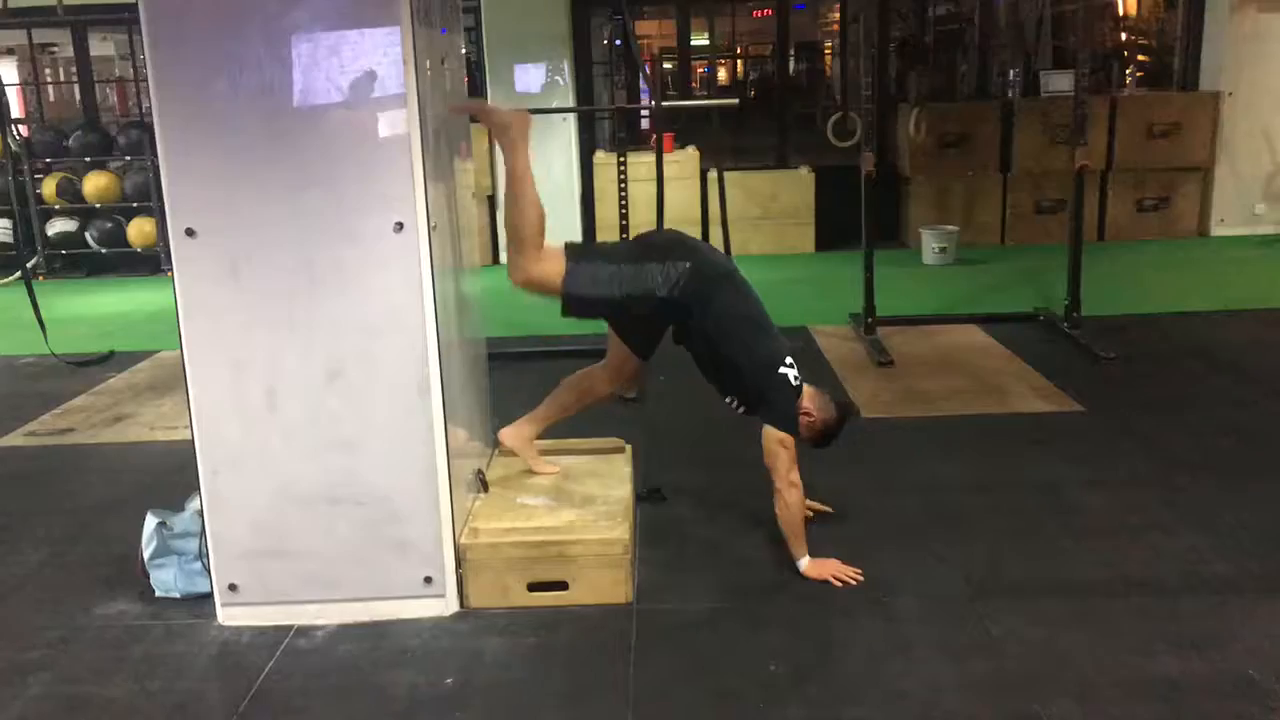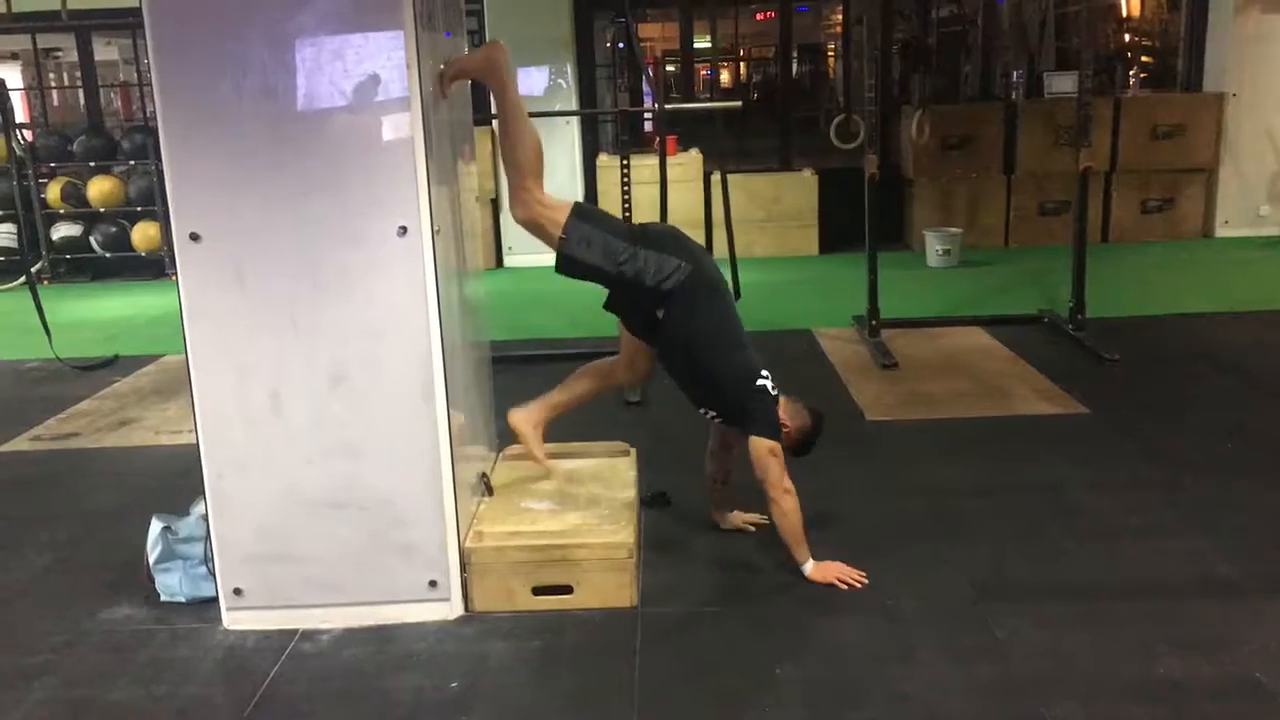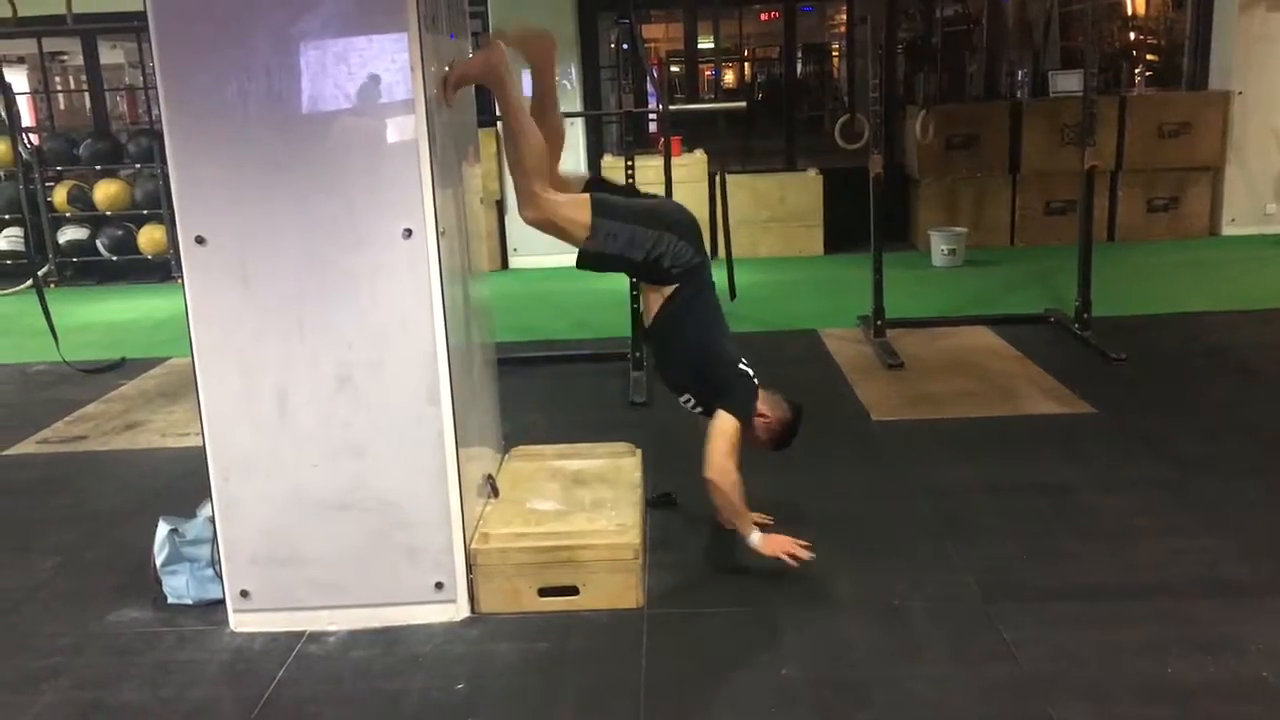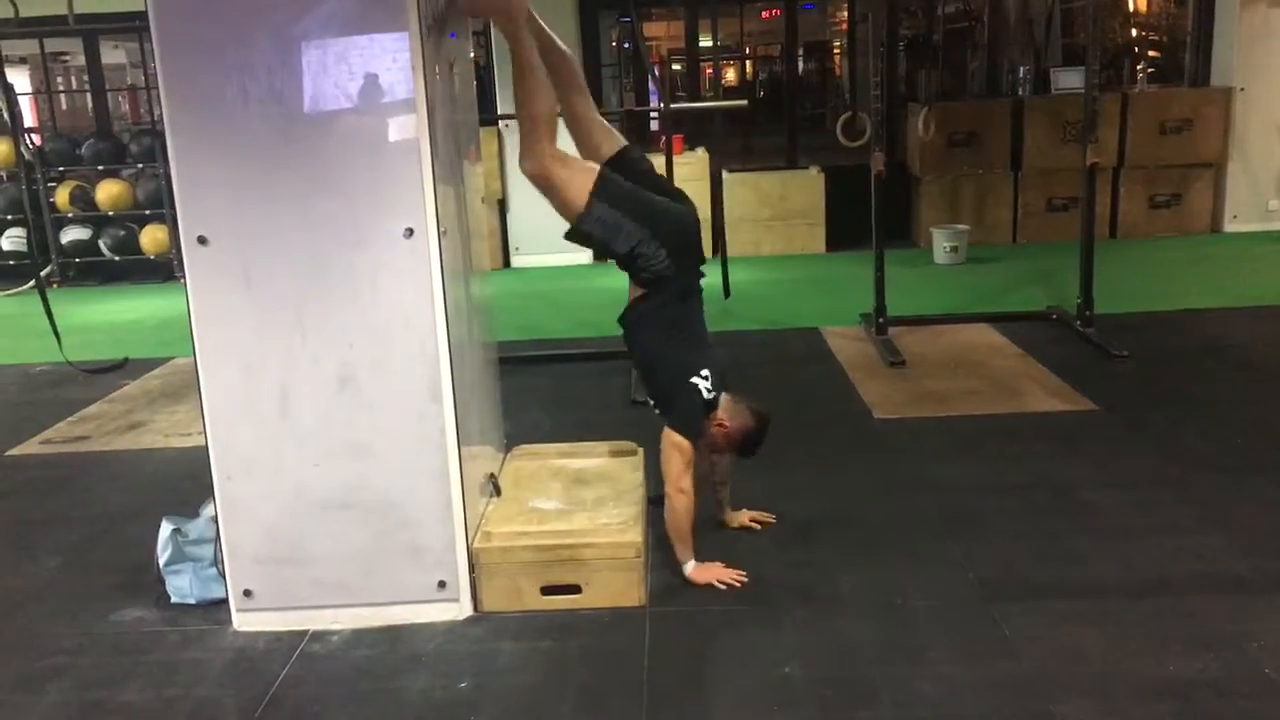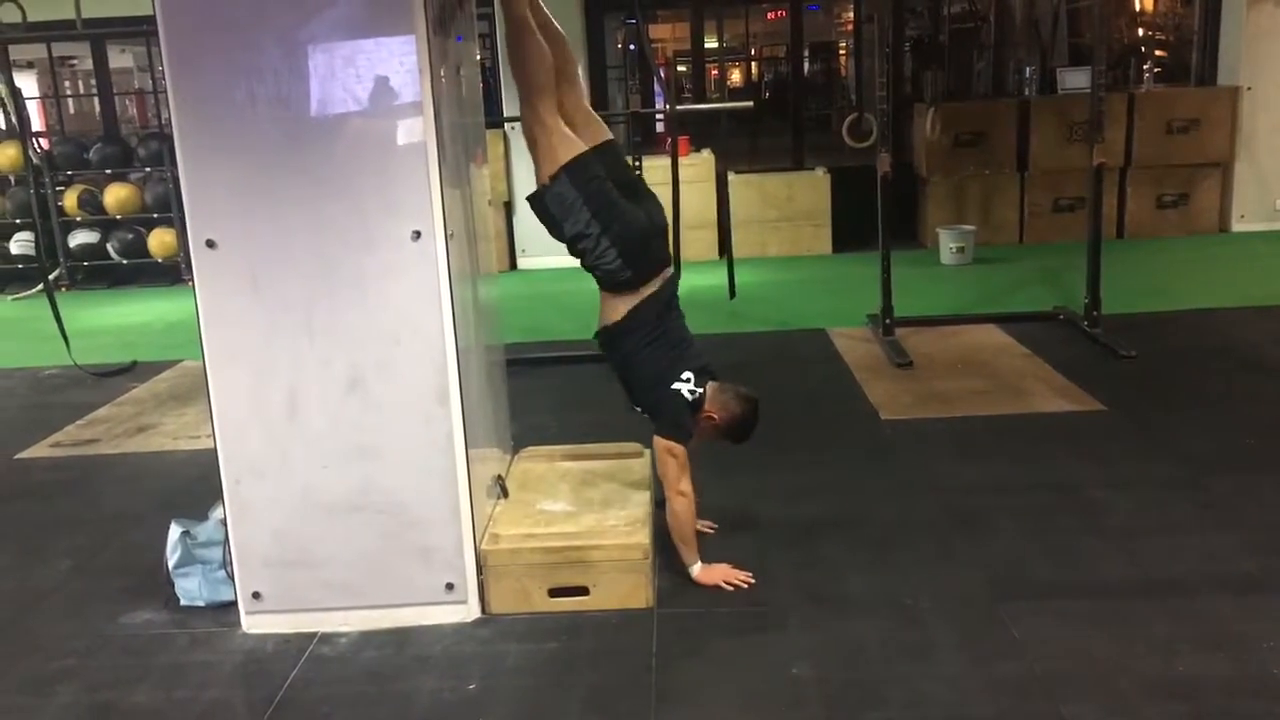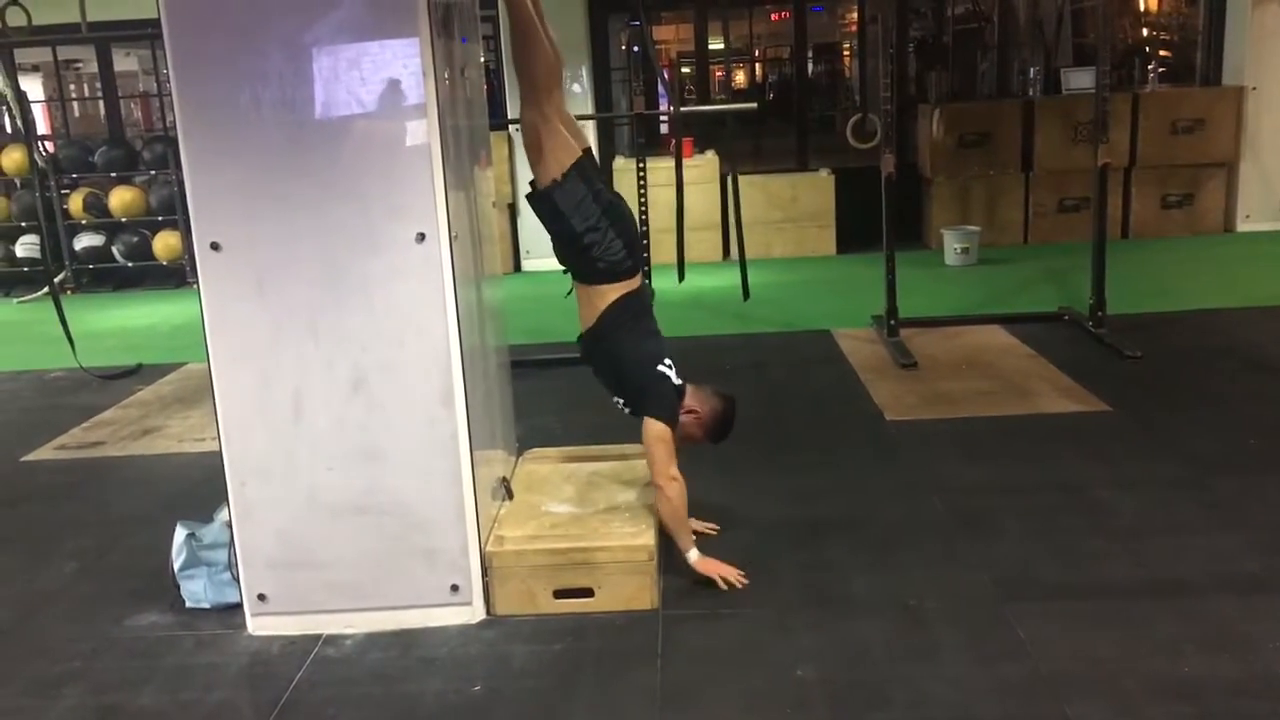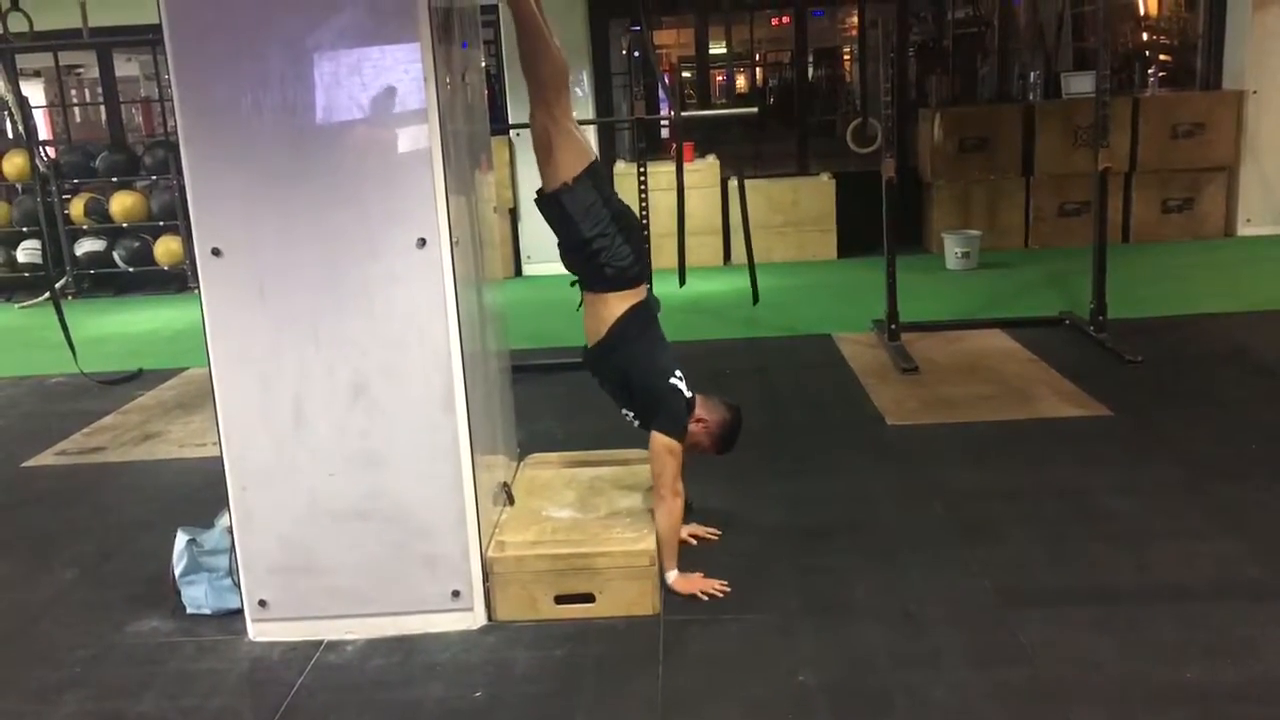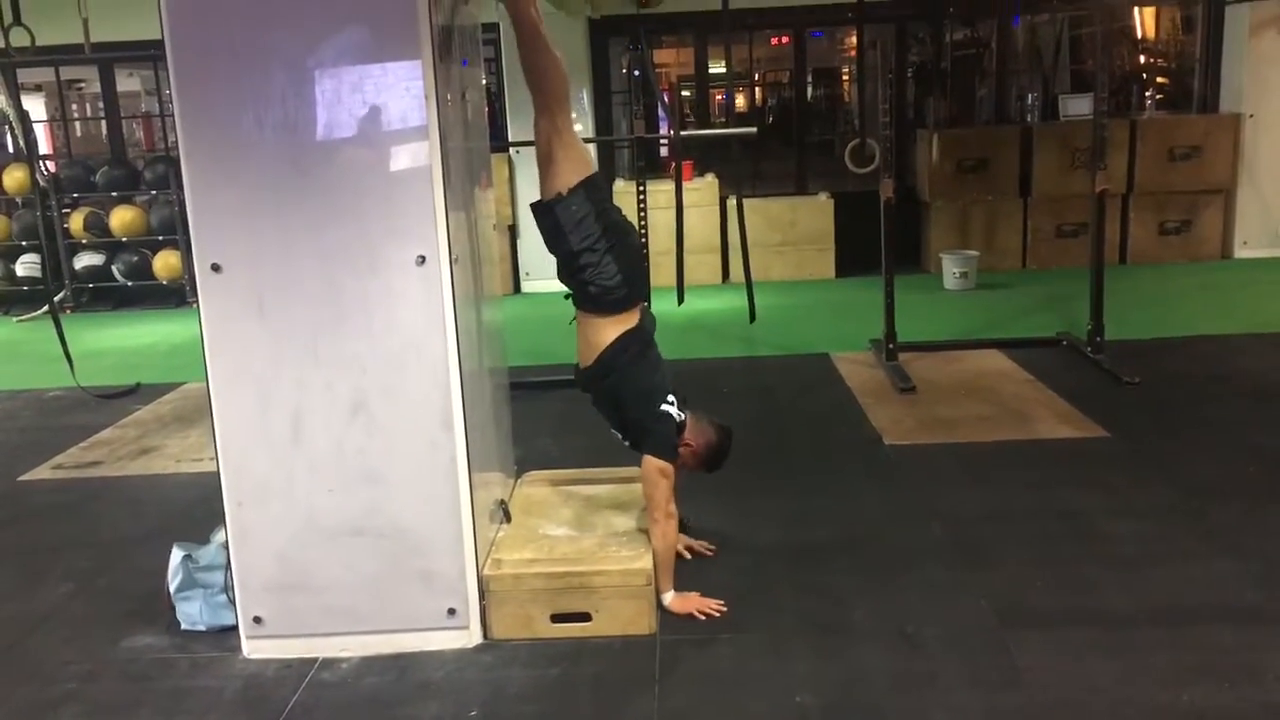
dt=0.4s
person 1, frame 1
left shoulder: (781, 380)
right shoulder: (780, 396)
right elbow: (786, 483)
left wrist: (788, 493)
right wrist: (804, 558)
left hip: (677, 275)
right hip: (675, 277)
left knee: (616, 375)
right knee: (531, 268)
left ankle: (524, 431)
right ankle: (513, 137)
person 1, frame 2
left shoulder: (745, 398)
right shoulder: (759, 406)
left elbow: (720, 447)
right elbow: (780, 491)
left wrist: (721, 511)
right wrist: (809, 565)
left hip: (669, 273)
right hip: (668, 275)
left knee: (633, 366)
right knee: (530, 205)
left ankle: (534, 415)
right ankle: (498, 72)
person 1, frame 3
left shoulder: (724, 387)
right shoulder: (737, 395)
left elbow: (715, 471)
right elbow: (719, 473)
left wrist: (733, 513)
right wrist: (753, 535)
left hip: (665, 242)
right hip: (668, 252)
left knee: (545, 181)
right knee: (538, 203)
left ankle: (541, 63)
right ankle: (499, 73)
person 1, frame 4
left shoulder: (706, 395)
right shoulder: (691, 402)
left elbow: (713, 452)
right elbow: (677, 489)
left wrist: (730, 511)
right wrist: (690, 565)
left hip: (669, 224)
right hip: (663, 247)
left knee: (579, 105)
right knee: (541, 162)
person 1, frame 5
left shoulder: (693, 384)
right shoulder: (677, 398)
right elbow: (679, 490)
left wrist: (686, 516)
right wrist: (696, 566)
left hip: (638, 227)
right hip: (623, 249)
left knee: (568, 97)
right knee: (543, 111)
person 1, frame 6
left shoulder: (660, 383)
right shoulder: (660, 389)
left elbow: (664, 476)
right elbow: (667, 478)
left wrist: (678, 519)
right wrist: (692, 555)
left hip: (606, 247)
right hip: (603, 252)
left knee: (549, 109)
right knee: (543, 111)
person 1, frame 7
left shoulder: (669, 398)
right shoulder: (672, 407)
left elbow: (666, 491)
right elbow: (669, 492)
left wrist: (673, 526)
right wrist: (673, 573)
left hip: (612, 261)
right hip: (611, 264)
left knee: (554, 113)
right knee: (551, 114)
person 1, frame 8
left shoulder: (662, 418)
right shoulder: (663, 428)
right elbow: (662, 513)
left wrist: (671, 540)
right wrist: (670, 595)
left hip: (611, 271)
right hip: (605, 275)
right knee: (555, 125)
